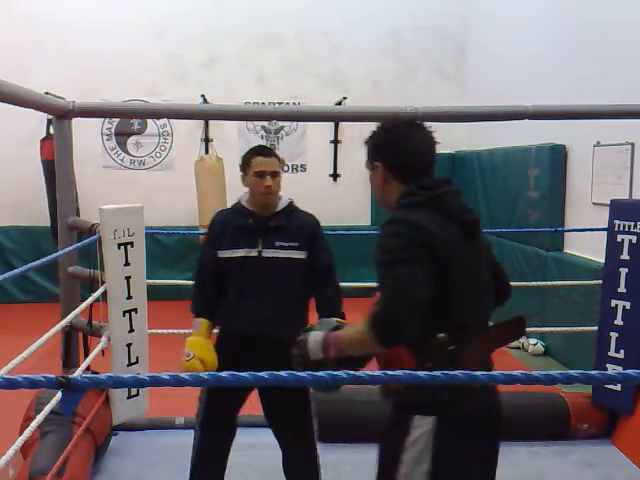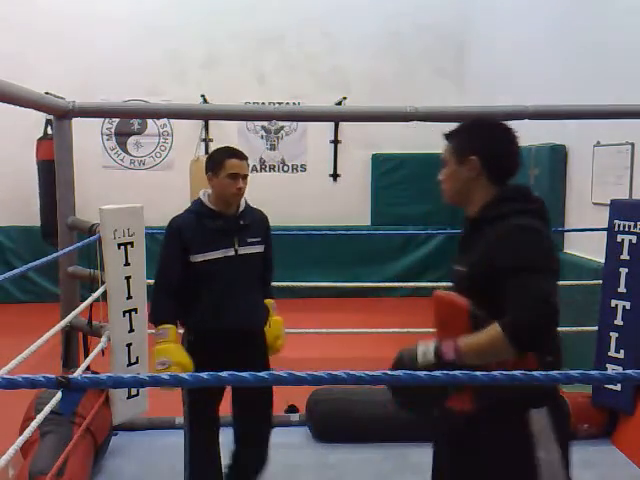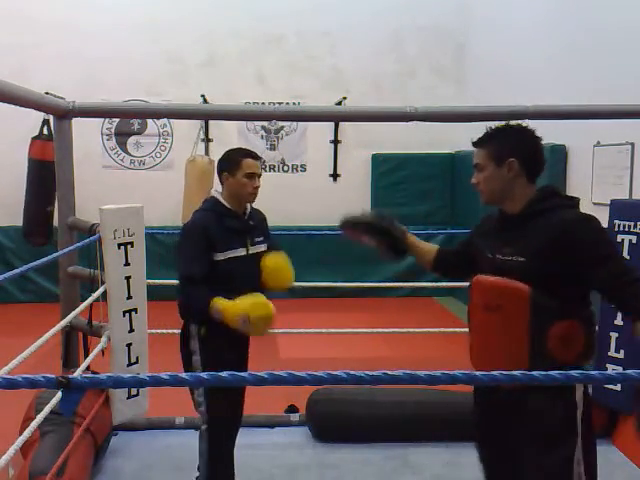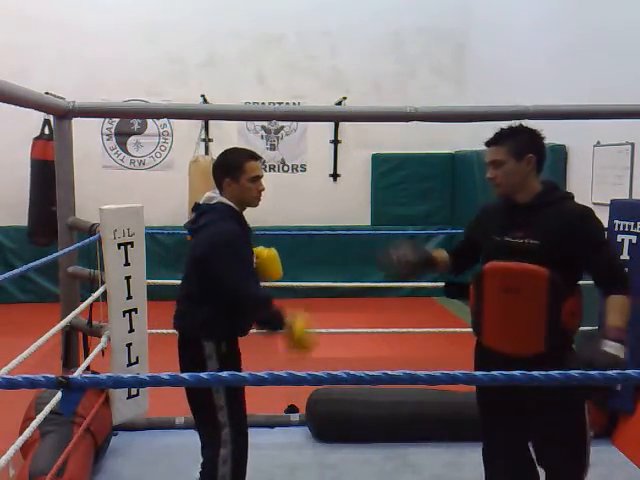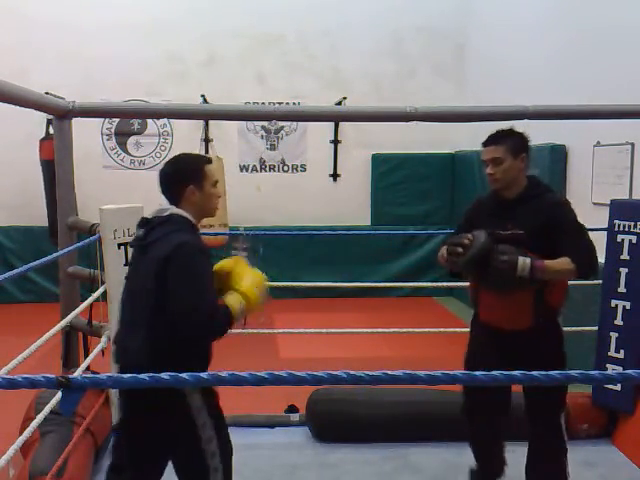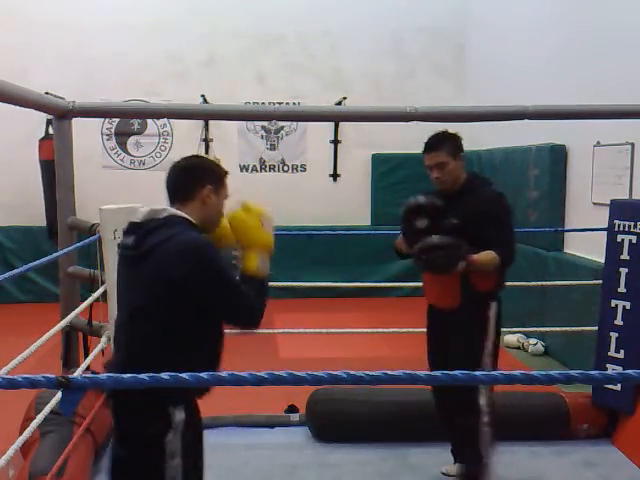
dt=0.5s
person 1, frame 1
left shoulder: (405, 227)
right shoulder: (458, 223)
left elbow: (396, 326)
right elbow: (499, 291)
left wrist: (320, 344)
left hip: (434, 411)
right hip: (474, 403)
person 1, frame 2
left shoulder: (519, 235)
right shoulder: (480, 228)
left elbow: (530, 325)
left wrist: (440, 353)
left hip: (520, 418)
right hip: (469, 409)
person 1, frame 3
left shoulder: (571, 229)
right shoulder: (491, 226)
right elbow: (452, 264)
right wrist: (399, 239)
left hip: (551, 391)
right hip: (493, 382)
person 1, frame 4
left shoulder: (572, 218)
right shoulder: (490, 216)
left elbow: (615, 284)
right elbow: (458, 260)
left wrist: (611, 342)
right wrist: (425, 257)
left hip: (551, 361)
right hip: (493, 357)
person 1, frame 5
left shoulder: (552, 208)
right shoulder: (480, 208)
left elbow: (585, 264)
right elbow: (447, 262)
left wrist: (527, 266)
right wrist: (453, 253)
left hip: (537, 331)
right hip: (487, 327)
left knee: (545, 414)
right knee: (478, 404)
person 1, frame 6
left shoulder: (489, 200)
right shoulder: (431, 202)
left elbow: (503, 257)
right elbow: (402, 247)
left wrist: (462, 262)
right wrist: (410, 232)
left hip: (476, 310)
right hip: (440, 309)
left knee: (470, 389)
right knee: (444, 388)
person 2, frame 1
left shoulder: (305, 225)
right shoulder: (223, 224)
left elbow: (325, 284)
right elbow: (206, 285)
right wrist: (199, 337)
left hip: (284, 348)
right hip: (232, 344)
left knee: (297, 432)
right knee: (213, 427)
person 2, frame 2
left shoulder: (257, 221)
right shoulder: (183, 226)
right elbow: (165, 289)
left wrist: (273, 317)
right wrist: (167, 340)
left hip: (251, 338)
right hip: (203, 342)
left knee: (257, 420)
right knee: (201, 424)
person 2, frame 3
left shoulder: (256, 219)
right shoulder: (202, 224)
left elbow: (262, 268)
right elbow: (191, 287)
left wrist: (275, 273)
right wrist: (226, 309)
left hip: (237, 332)
right hip: (205, 333)
left knee: (230, 414)
right knee: (215, 418)
person 2, frame 4
left shoulder: (217, 220)
right shoulder: (225, 232)
right elbow: (247, 297)
left wrist: (253, 264)
right wrist: (285, 324)
left hip: (207, 337)
right hip: (211, 344)
left knee: (216, 423)
right knee: (228, 433)
person 2, frame 5
left shoulder: (152, 235)
right shoulder: (185, 247)
right elbow: (200, 324)
left wrist: (215, 280)
right wrist: (242, 300)
left hip: (136, 370)
right hip: (172, 376)
person 2, frame 6
left shoulder: (142, 238)
right shoulder: (192, 249)
right elbow: (247, 314)
right wrist: (257, 251)
left hip: (131, 390)
right hip: (165, 399)
